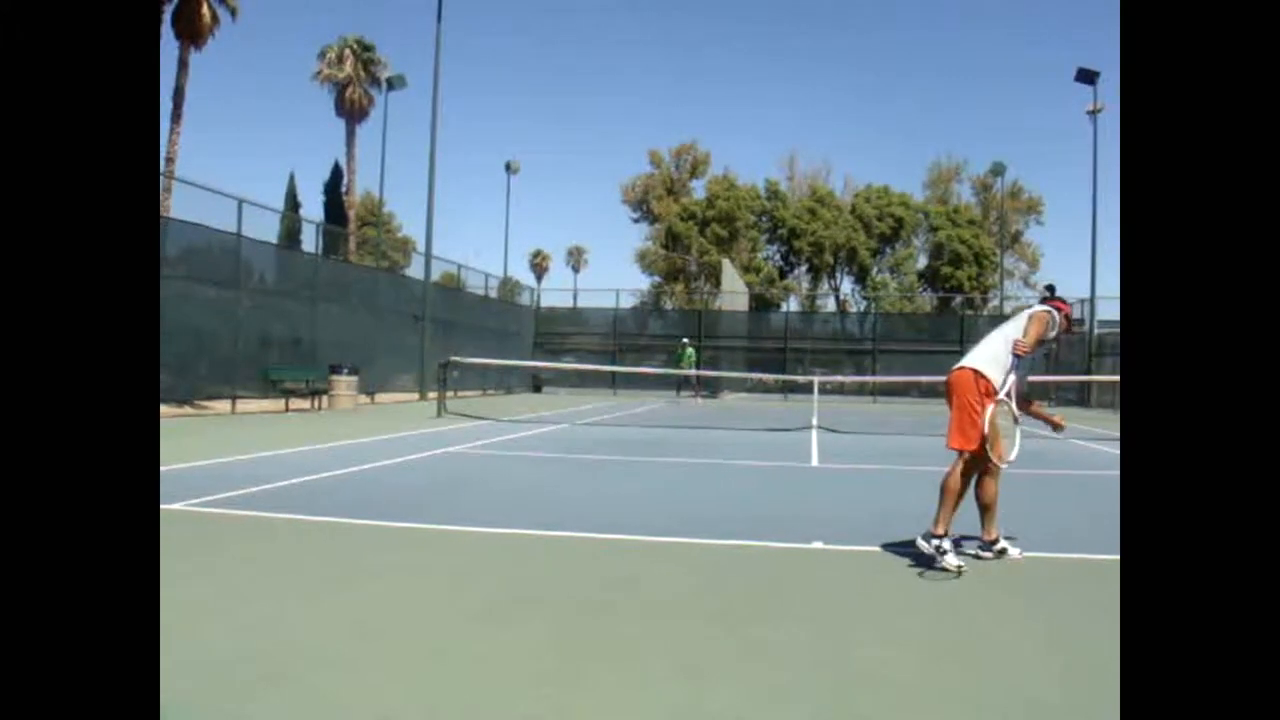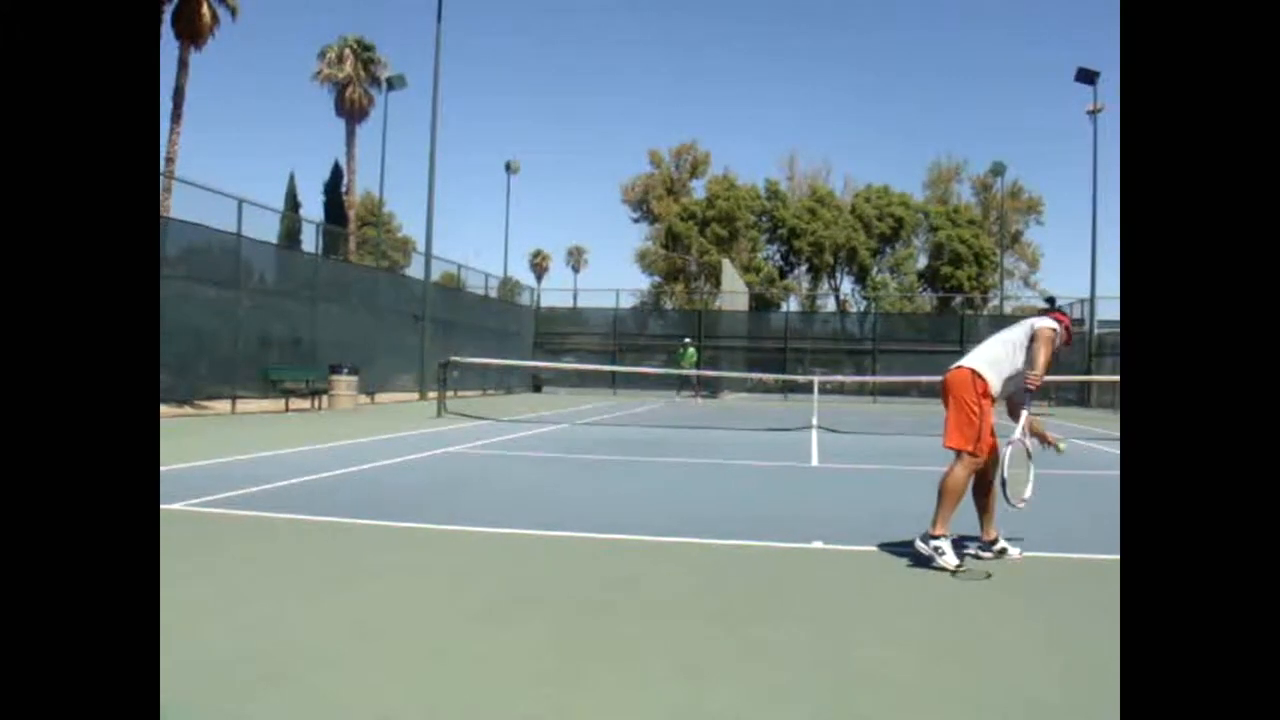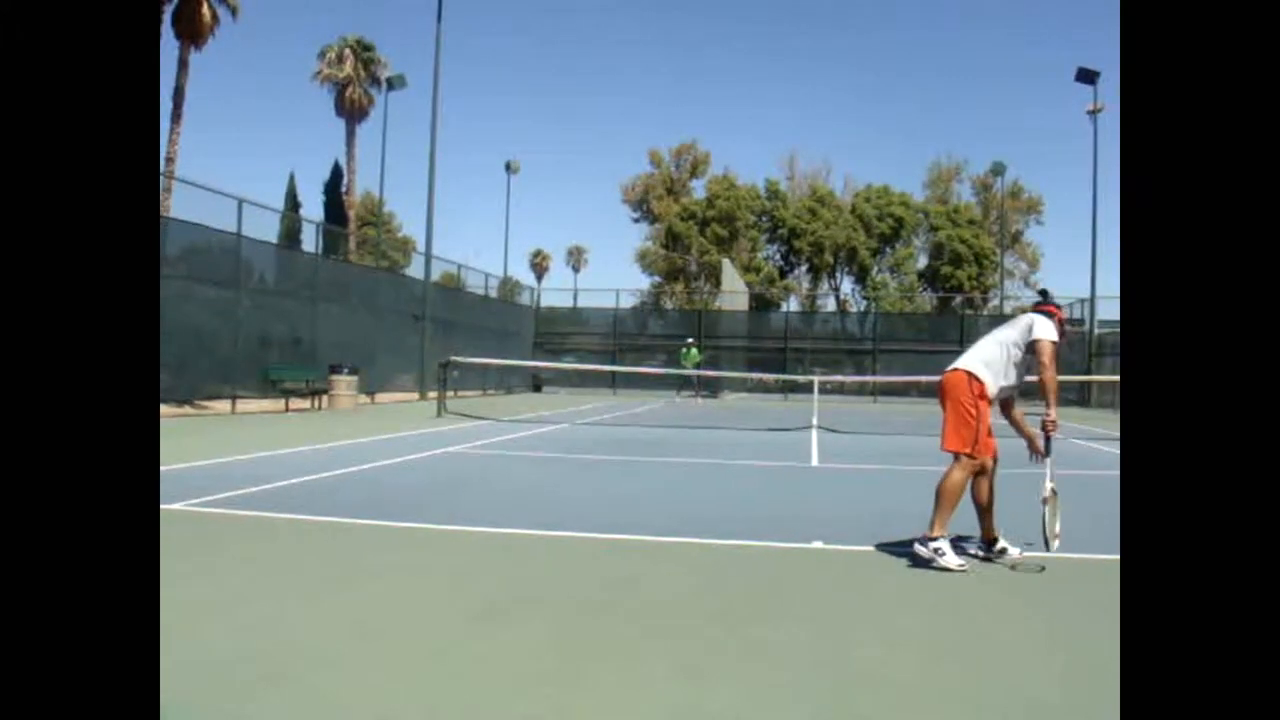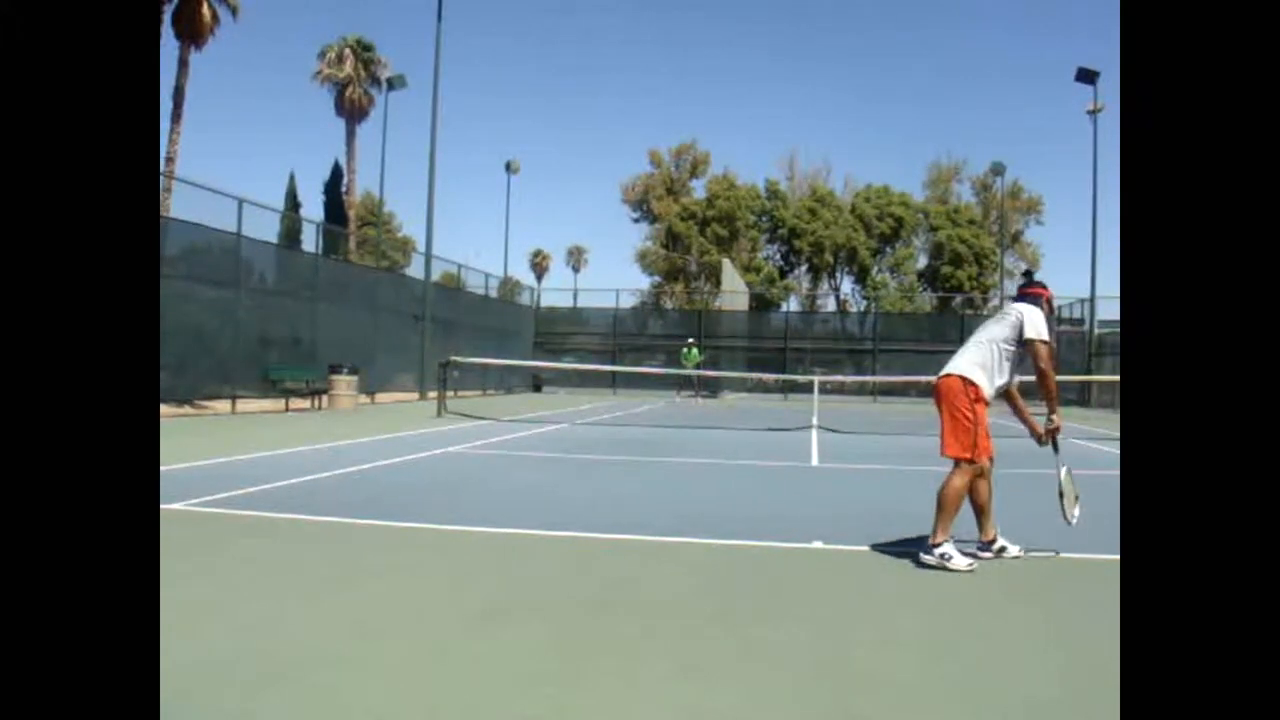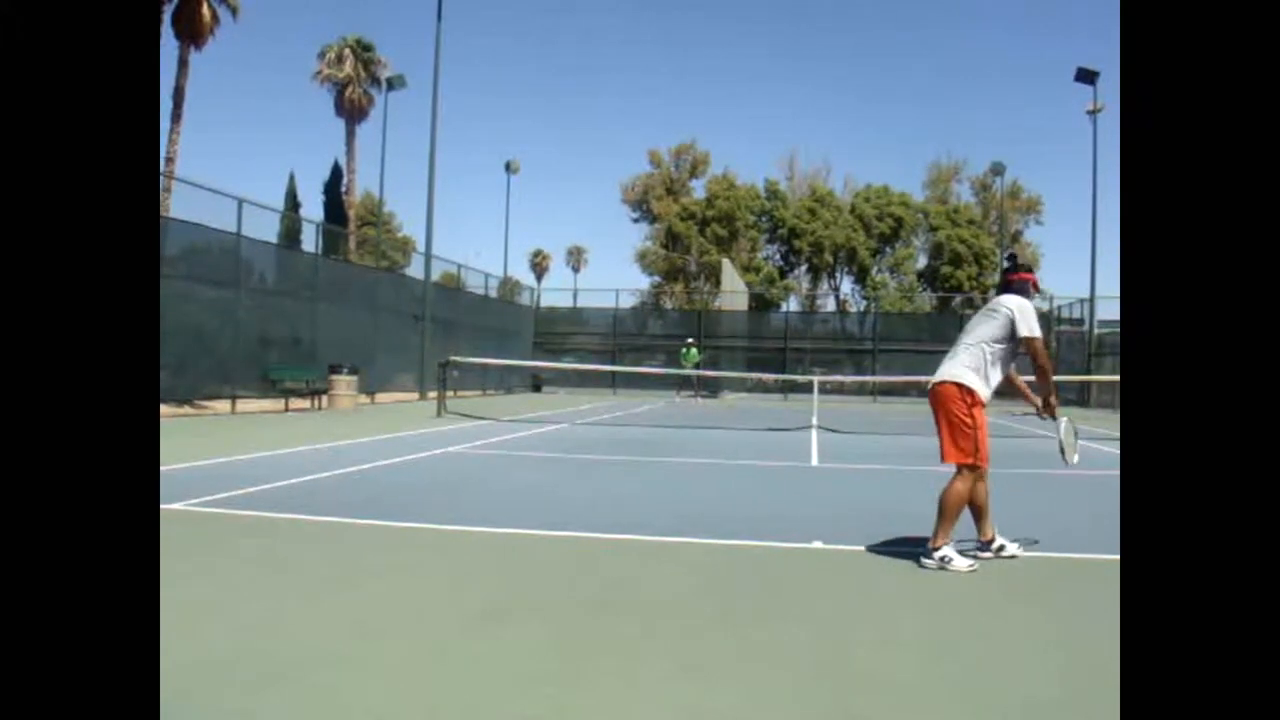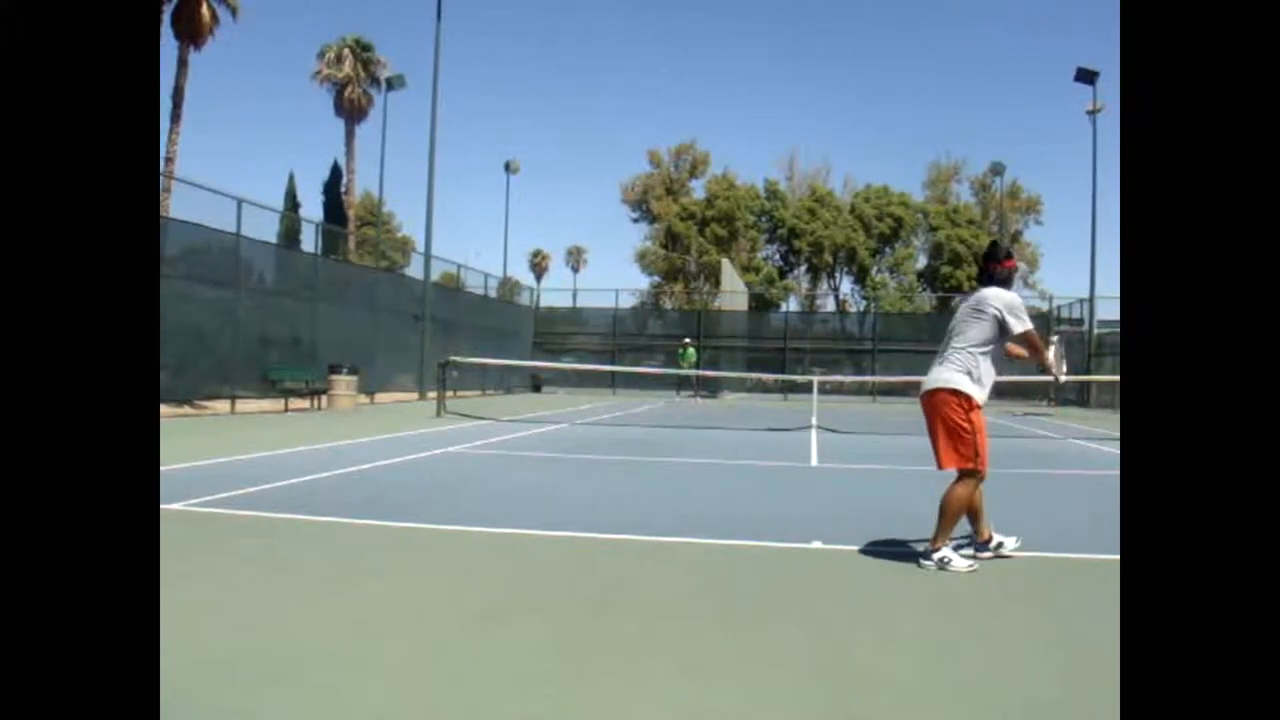
dt=0.2s
person 1, frame 1
left shoulder: (1026, 328)
right shoulder: (1049, 313)
left elbow: (1018, 397)
right elbow: (1039, 321)
left wrist: (1048, 418)
right wrist: (1030, 340)
left hip: (982, 384)
right hip: (974, 378)
left knee: (991, 462)
right knee: (972, 458)
left ankle: (990, 539)
right ankle: (937, 535)
person 1, frame 2
left shoulder: (1019, 364)
right shoulder: (1048, 323)
left elbow: (1014, 409)
right elbow: (1044, 340)
left wrist: (1041, 434)
right wrist: (1039, 371)
left hip: (975, 385)
right hip: (972, 378)
left knee: (989, 463)
right knee: (970, 458)
left ankle: (989, 539)
right ankle: (935, 536)
person 1, frame 3
left shoulder: (1022, 353)
right shoulder: (1041, 322)
left elbow: (1008, 407)
right elbow: (1047, 363)
left wrist: (1032, 440)
right wrist: (1051, 409)
left hip: (971, 386)
right hip: (968, 381)
left knee: (987, 463)
right knee: (967, 461)
left ankle: (989, 540)
right ankle: (933, 538)
person 1, frame 4
left shoulder: (1011, 324)
right shoulder: (1031, 312)
left elbow: (1009, 389)
right elbow: (1043, 365)
left wrist: (1034, 427)
right wrist: (1053, 413)
left hip: (962, 385)
right hip: (964, 383)
left knee: (983, 465)
right knee: (967, 465)
left ankle: (988, 540)
right ankle: (937, 544)
person 1, frame 5
left shoulder: (998, 309)
right shoulder: (1020, 305)
left elbow: (1006, 369)
right elbow: (1040, 360)
left wrist: (1034, 401)
right wrist: (1050, 396)
left hip: (951, 386)
right hip: (960, 387)
left knee: (978, 468)
right knee: (969, 469)
left ankle: (987, 540)
right ankle: (937, 548)
person 1, frame 6
left shoulder: (975, 301)
right shoulder: (1007, 299)
right elbow: (1035, 346)
left wrist: (1033, 358)
right wrist: (1046, 364)
left hip: (938, 389)
right hip: (956, 392)
left knee: (973, 471)
right knee: (971, 472)
left ankle: (985, 540)
right ankle: (936, 549)
